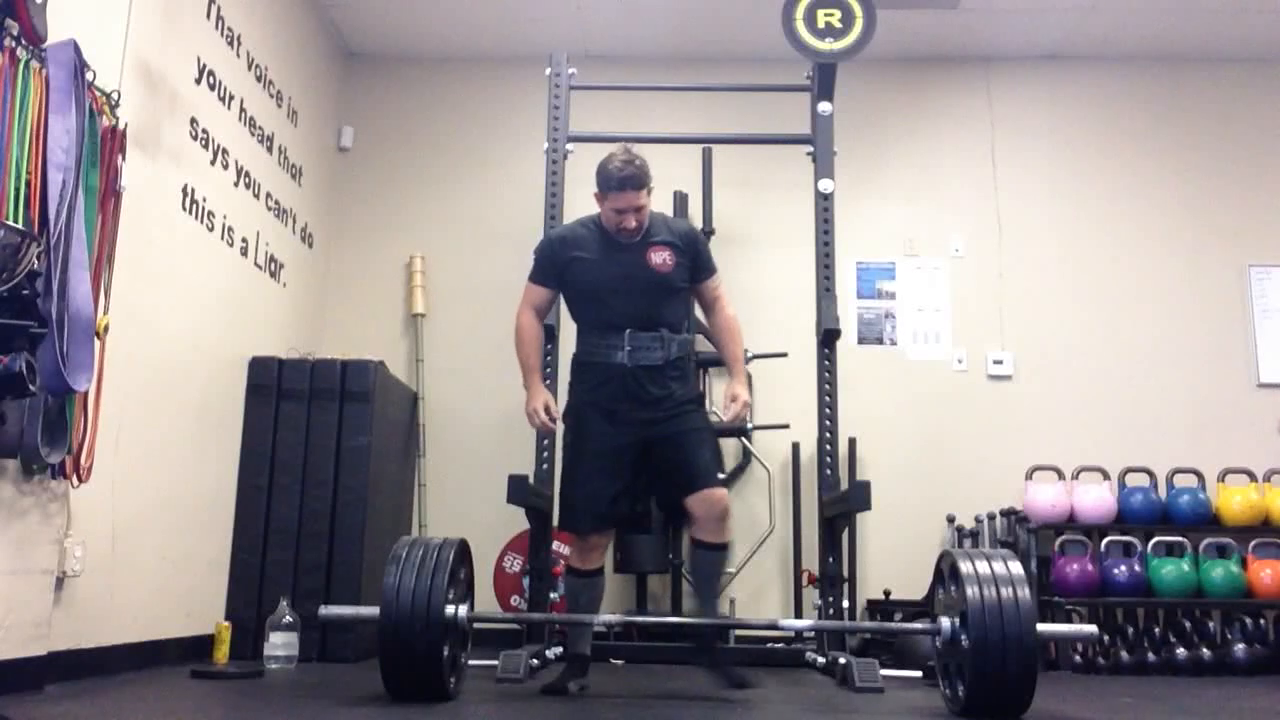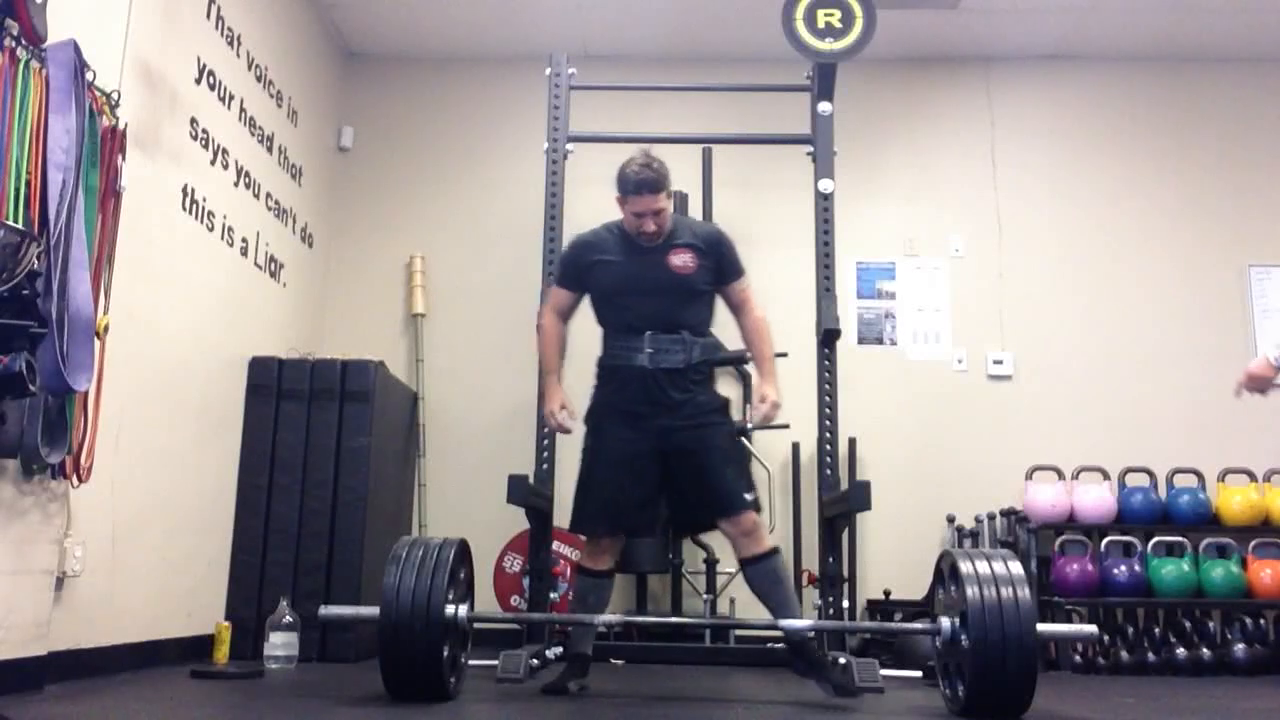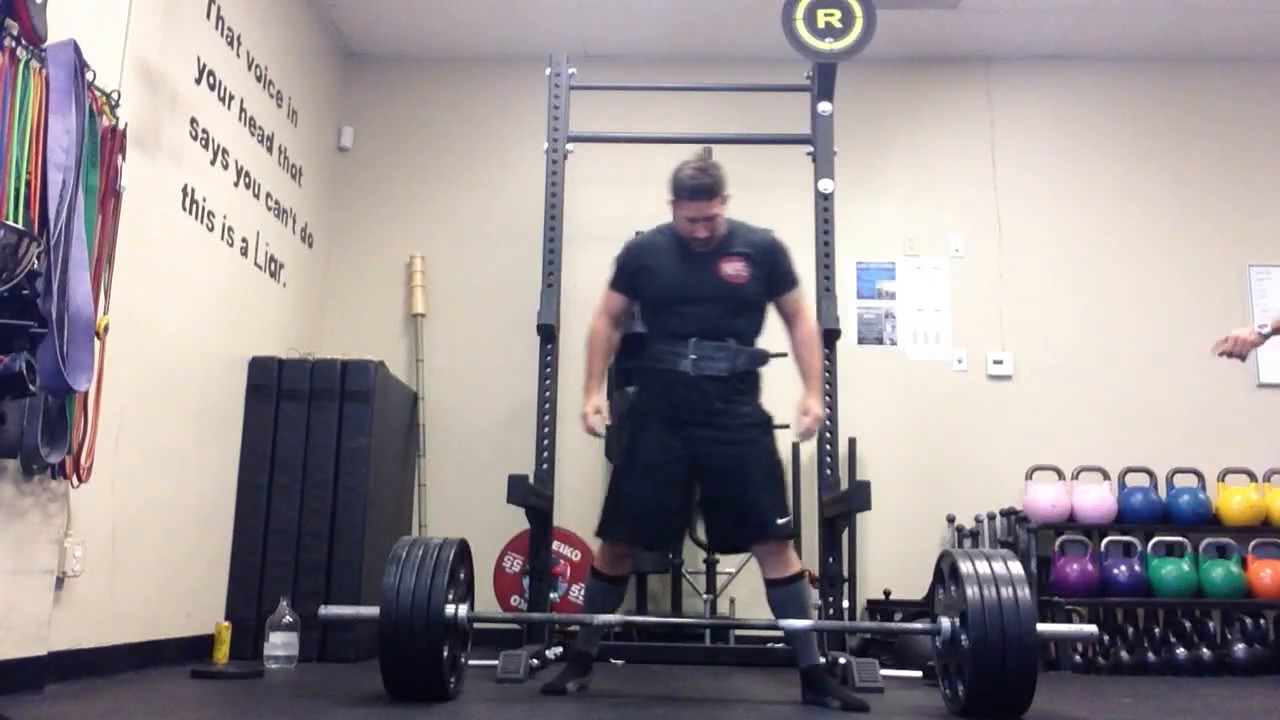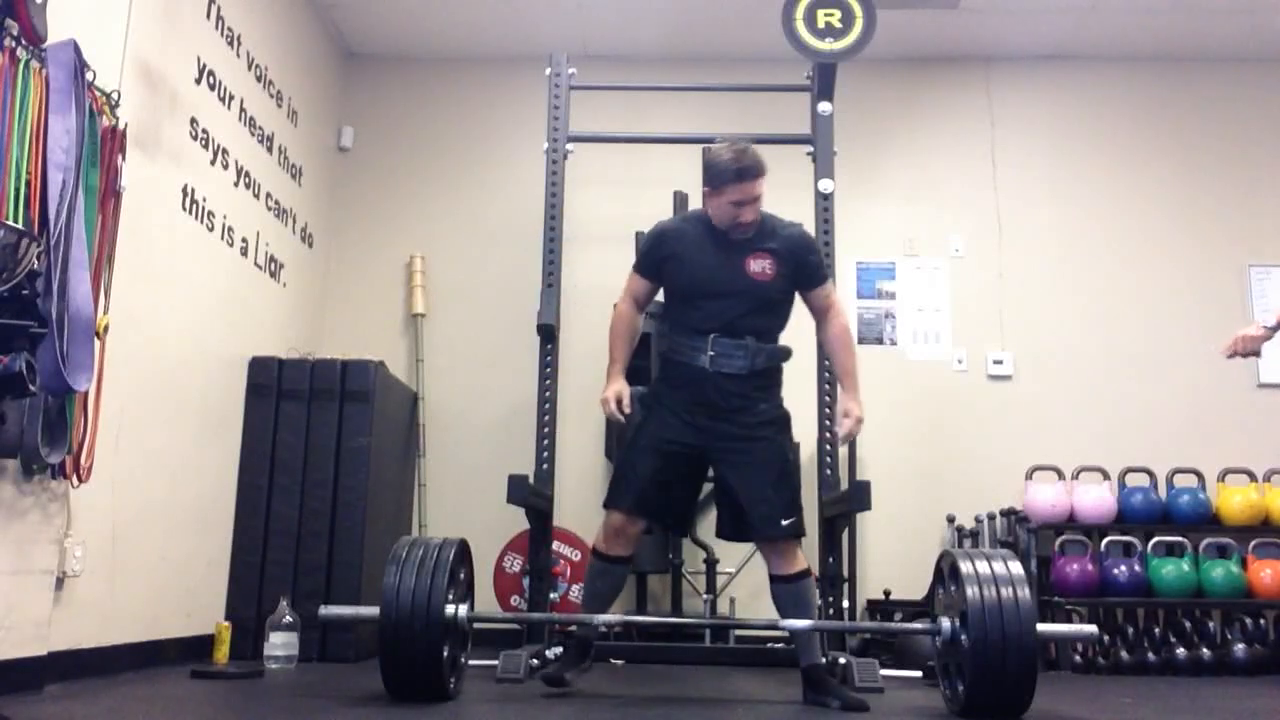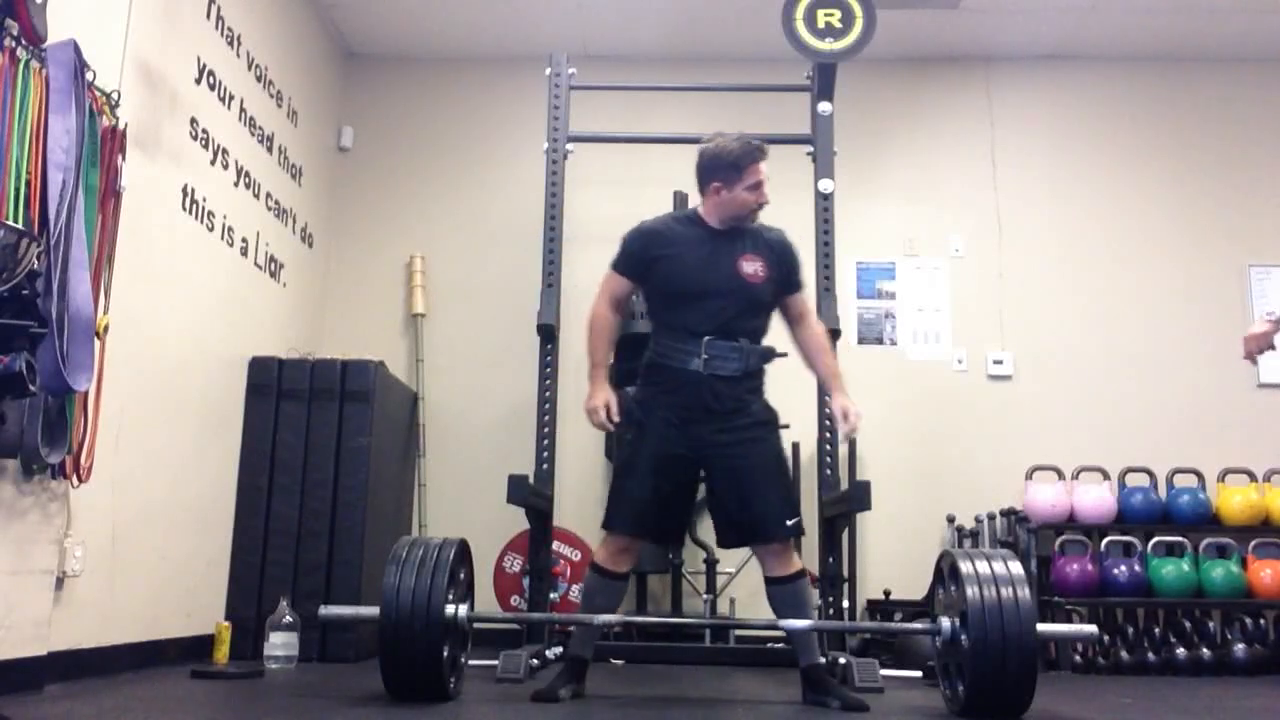
dt=0.2s
person 1, frame 1
left shoulder: (682, 238)
right shoulder: (564, 245)
left elbow: (717, 306)
right elbow: (530, 314)
left wrist: (737, 377)
right wrist: (534, 386)
left hip: (673, 396)
right hip: (598, 403)
left knee: (711, 503)
right knee: (589, 535)
left ankle: (709, 638)
right ankle: (576, 660)
person 1, frame 2
left shoulder: (707, 241)
right shoulder: (589, 250)
left elbow: (747, 308)
right elbow: (553, 316)
left wrist: (767, 378)
right wrist: (553, 386)
left hip: (695, 402)
right hip: (620, 410)
left knee: (744, 522)
right knee: (602, 537)
left ankle: (804, 649)
right ankle: (577, 660)
person 1, frame 3
left shoulder: (761, 249)
right shoulder: (642, 253)
left elbow: (799, 318)
right elbow: (608, 321)
left wrist: (813, 391)
right wrist: (593, 390)
left hip: (737, 416)
right hip: (660, 415)
left knee: (774, 543)
right knee: (618, 543)
left ankle: (813, 674)
right ankle: (580, 659)
person 1, frame 4
left shoulder: (791, 243)
right shoulder: (670, 237)
left elbow: (830, 315)
right elbow: (631, 304)
left wrist: (849, 391)
right wrist: (615, 376)
left hip: (753, 411)
right hip: (675, 402)
left knee: (781, 540)
right knee: (620, 521)
left ankle: (814, 673)
right ankle: (580, 645)
person 1, frame 5
left shoulder: (773, 247)
right shoulder: (654, 238)
left elbow: (805, 322)
right elbow: (609, 305)
left wrist: (837, 390)
right wrist: (599, 382)
left hip: (742, 415)
right hip: (662, 408)
left knee: (777, 543)
right knee: (621, 538)
left ankle: (814, 675)
right ankle: (573, 667)
